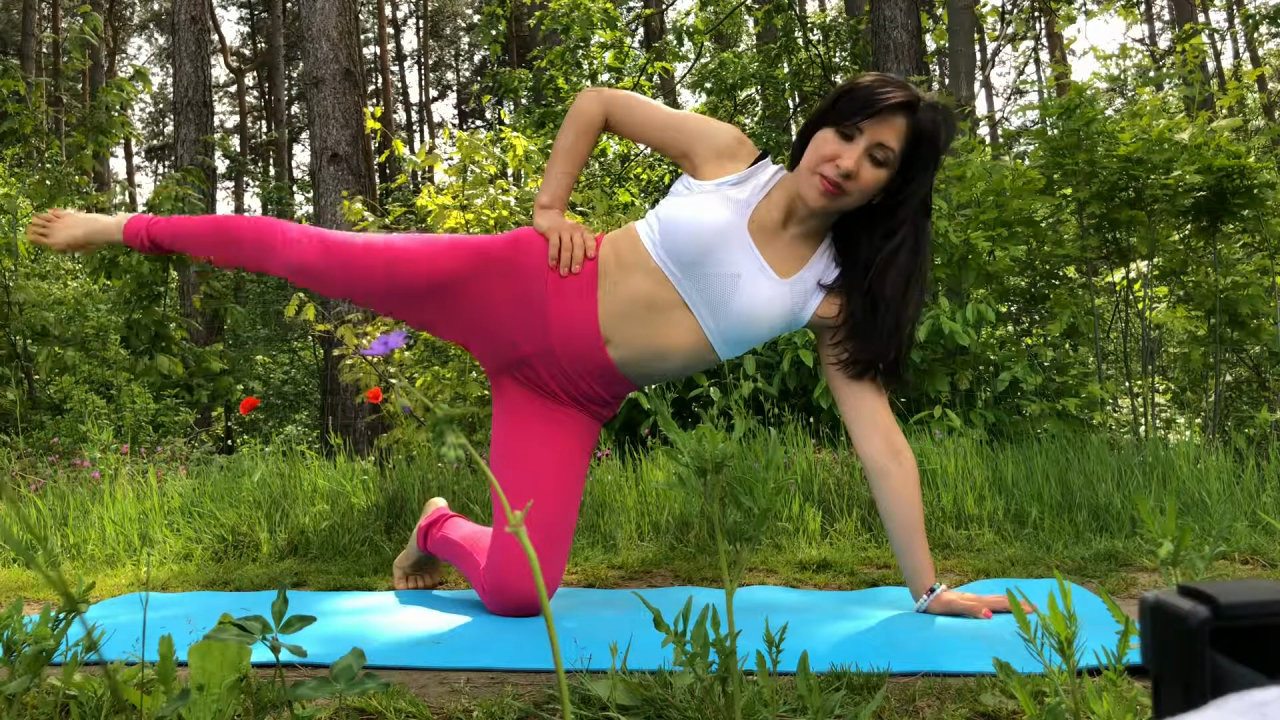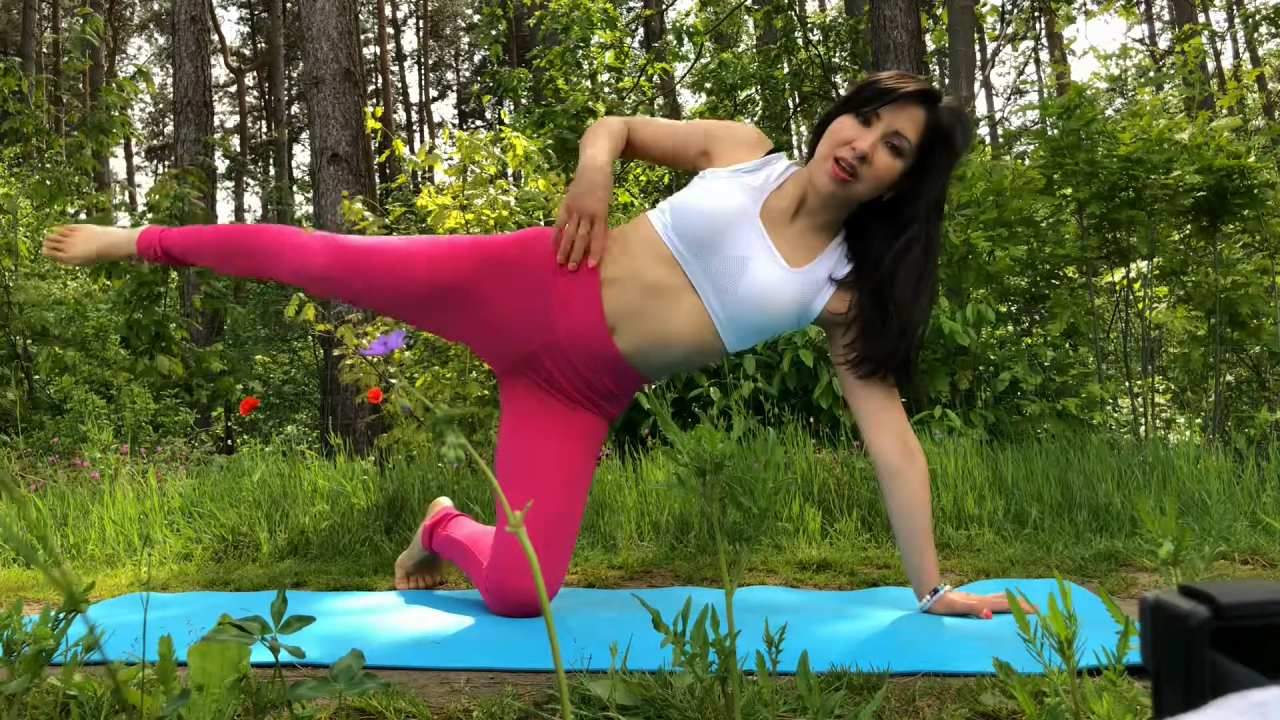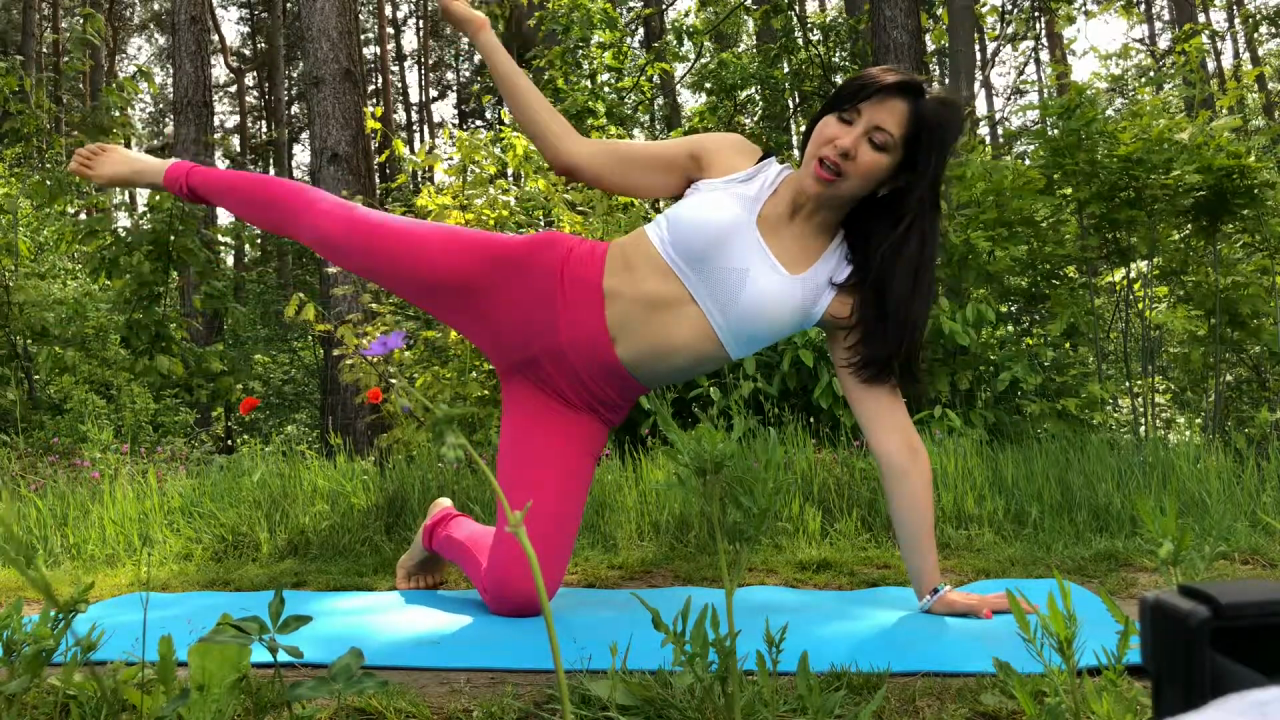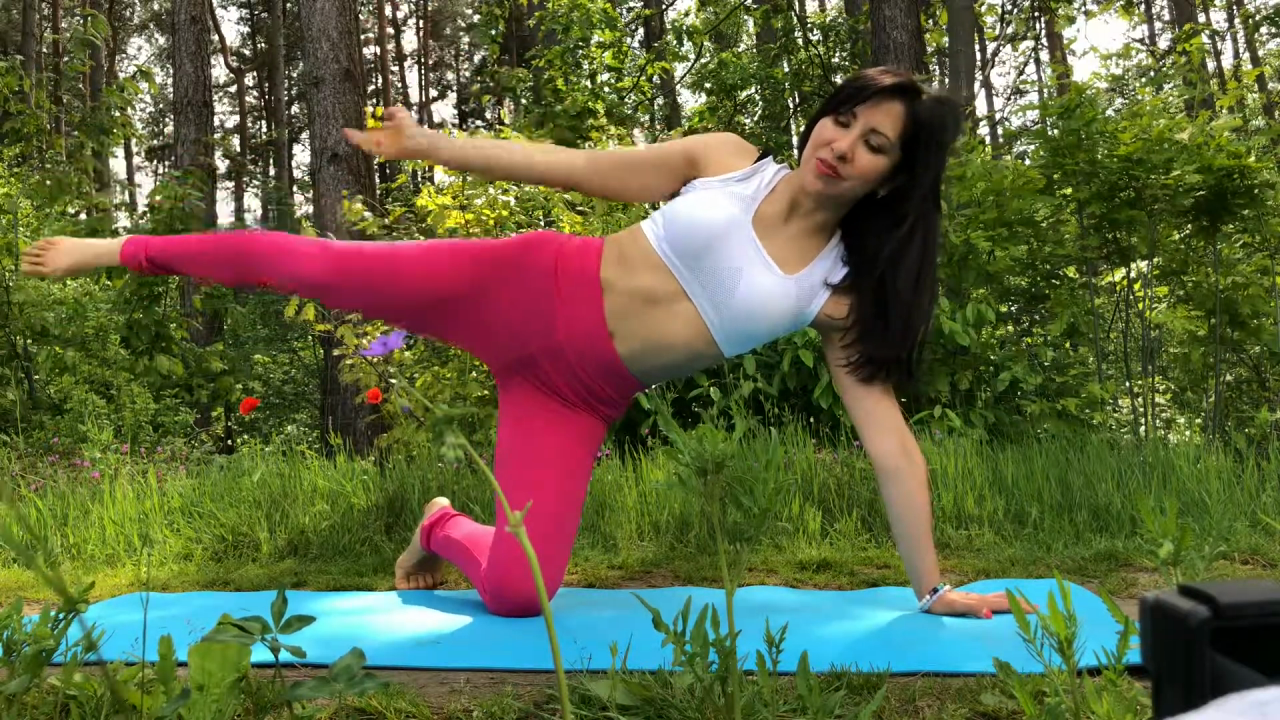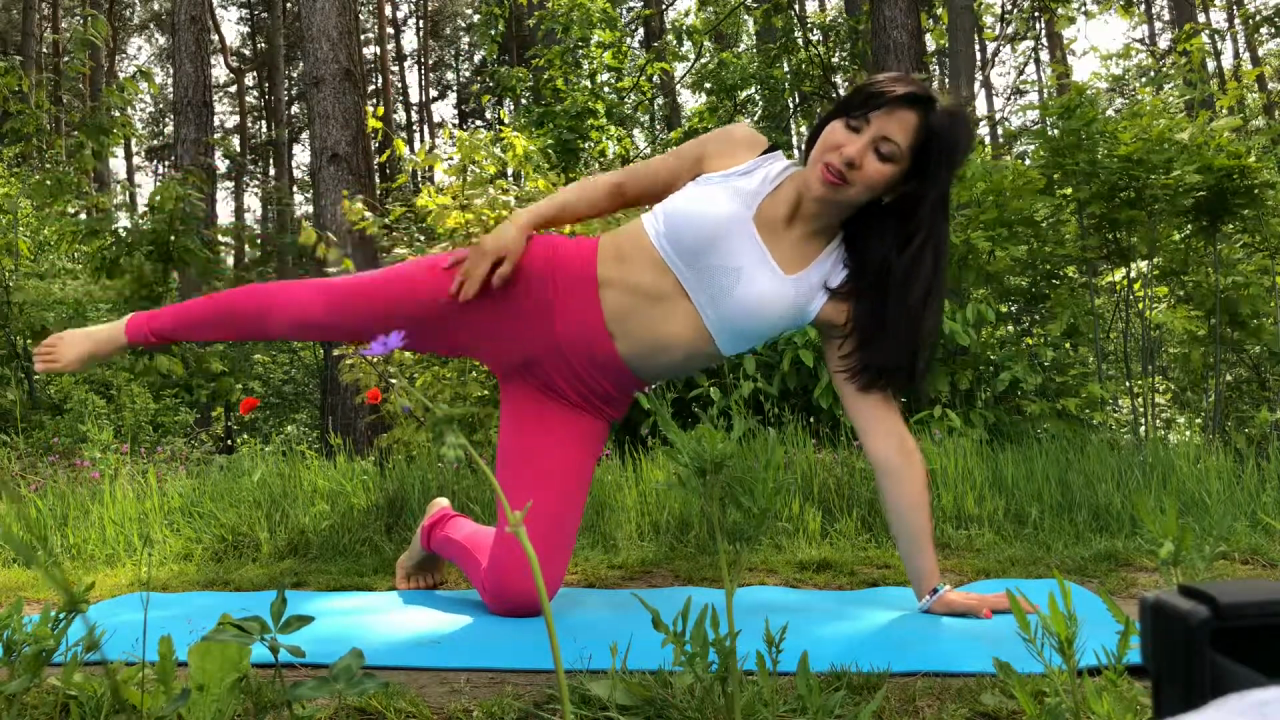
dt=1s
person 1, frame 1
left shoulder: (836, 298)
right shoulder: (727, 153)
left elbow: (880, 436)
right elbow: (595, 102)
left wrist: (928, 585)
right wrist: (549, 206)
left hip: (568, 398)
right hip: (521, 288)
left knee: (518, 593)
right knee: (310, 253)
left ankle: (445, 531)
right ankle: (124, 226)
person 1, frame 2
left shoulder: (847, 291)
right shoulder: (742, 147)
left elbow: (892, 435)
right elbow: (617, 125)
left wrist: (933, 585)
right wrist: (590, 171)
left hip: (577, 394)
right hip: (526, 287)
left knee: (520, 592)
right knee: (322, 258)
left ankle: (447, 531)
right ankle: (138, 239)
person 1, frame 3
left shoulder: (848, 292)
right shoulder: (729, 159)
left elbow: (893, 435)
right elbow: (572, 154)
left wrist: (931, 585)
left hip: (581, 399)
right hip: (535, 290)
left knee: (518, 592)
right knee: (336, 225)
left ankle: (450, 530)
right ankle: (168, 171)
person 1, frame 4
left shoulder: (842, 297)
right shoulder: (726, 159)
left elbow: (889, 438)
right elbow: (570, 163)
left wrist: (932, 584)
right wrist: (432, 144)
left hip: (577, 397)
right hip: (529, 293)
left knee: (519, 592)
right knee: (315, 265)
left ankle: (446, 532)
right ankle: (122, 250)
person 1, frame 5
left shoulder: (843, 296)
right shoulder: (740, 150)
left elbow: (887, 435)
right elbow: (618, 182)
left wrist: (931, 585)
right wrist: (521, 220)
left hip: (578, 394)
right hip: (532, 294)
left knee: (519, 592)
right knee: (311, 307)
left ankle: (447, 530)
right ankle: (125, 332)
